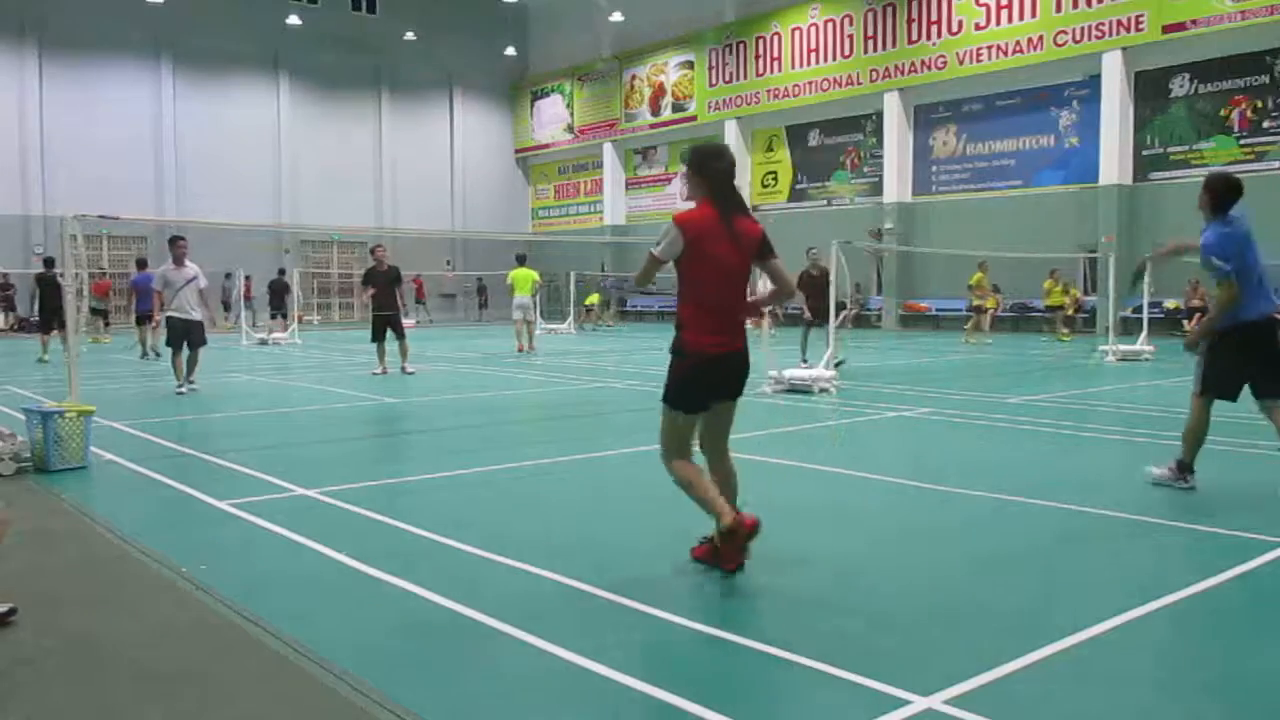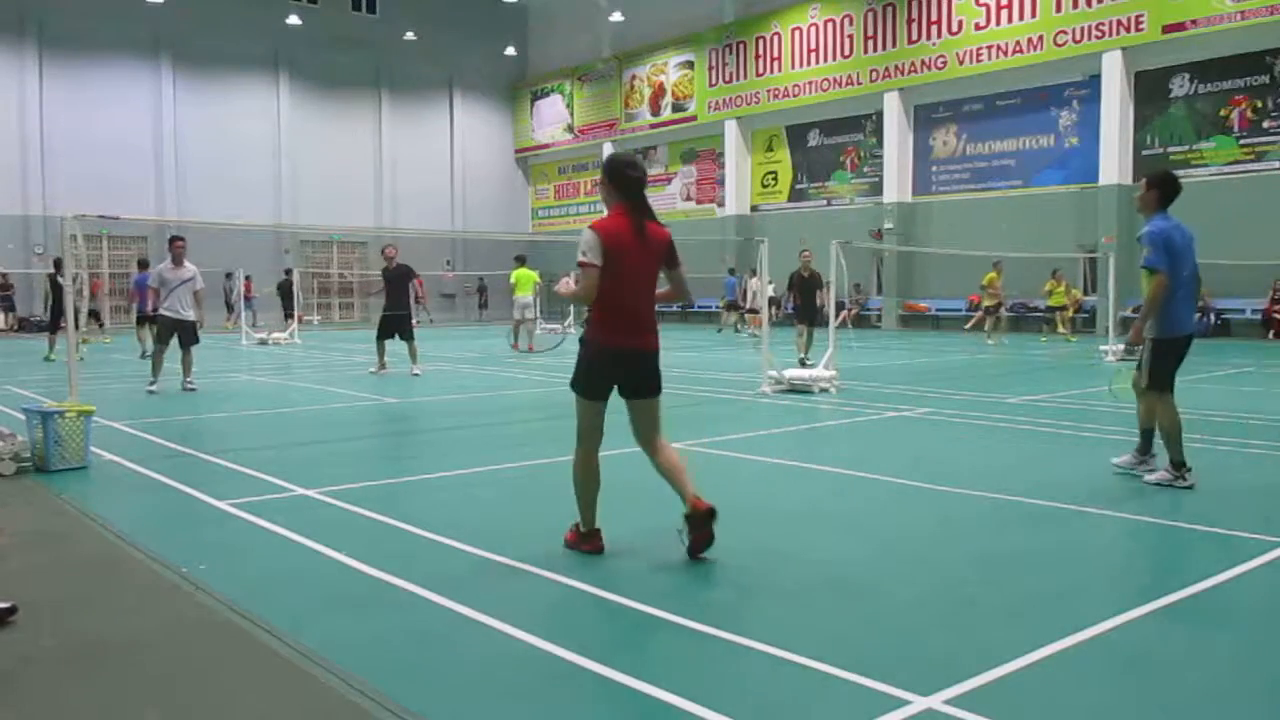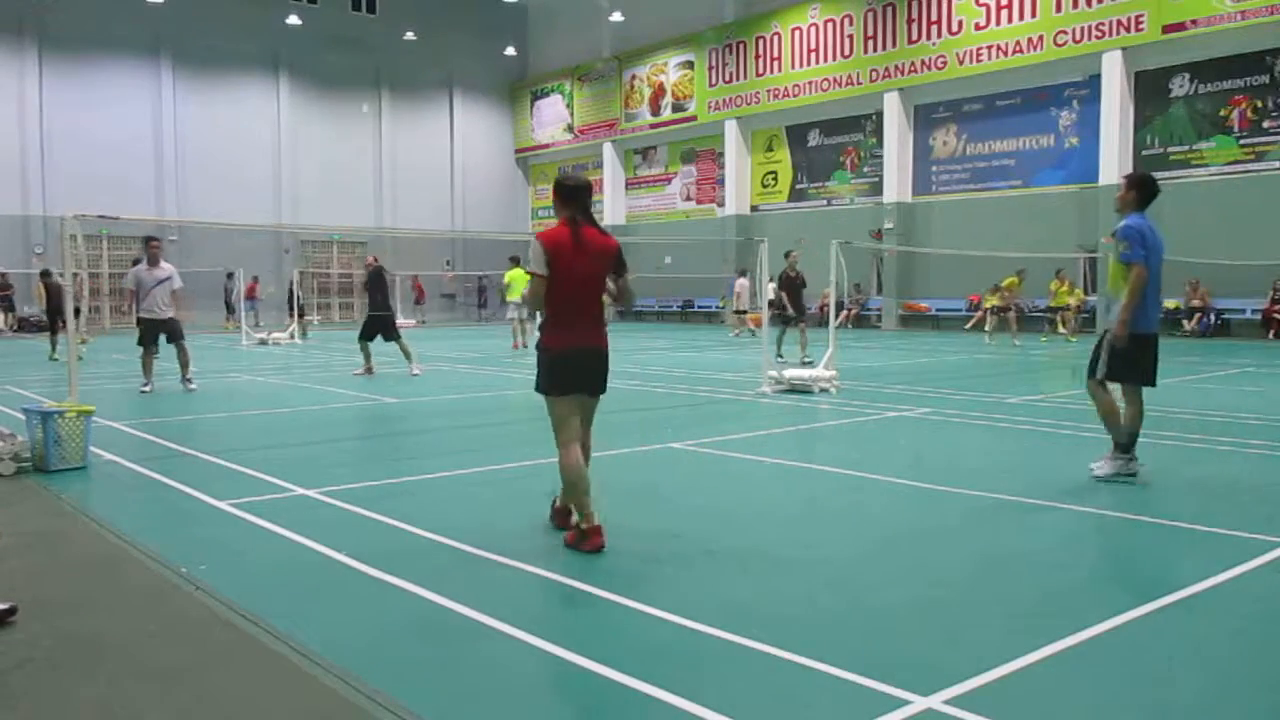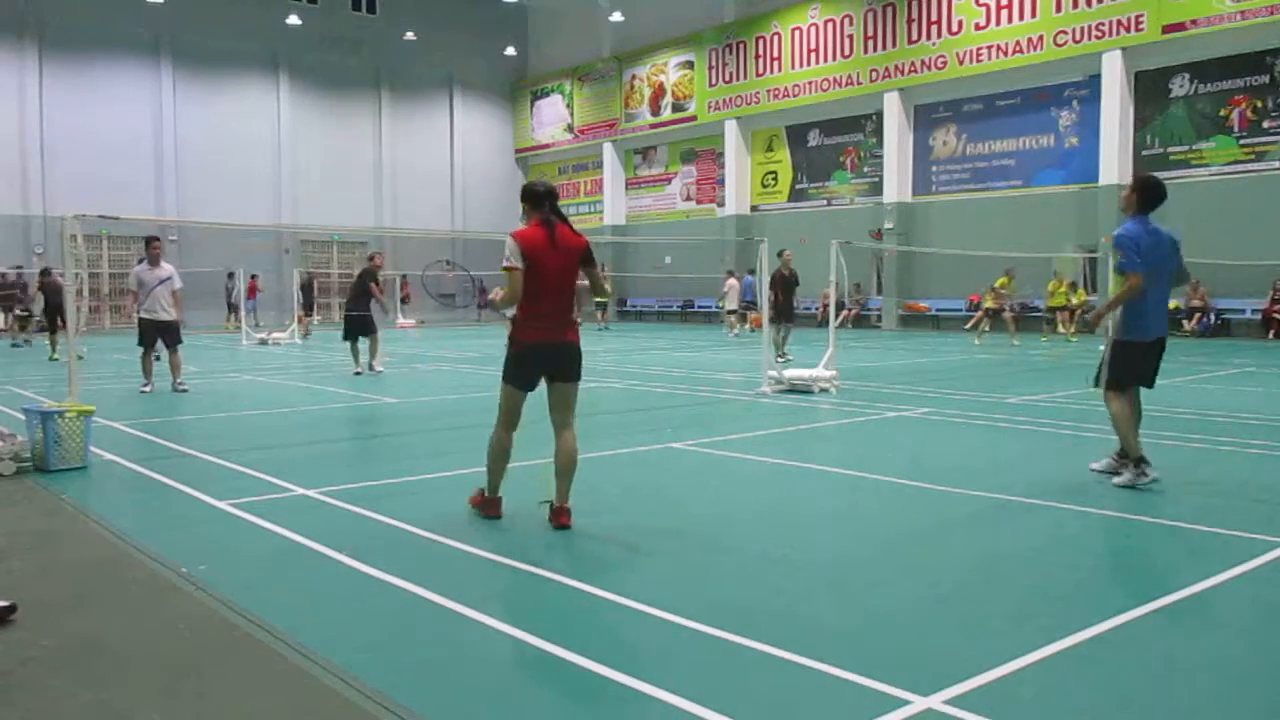
dt=0.5s
person 1, frame 1
left shoulder: (685, 224)
right shoulder: (750, 228)
left elbow: (642, 280)
right elbow: (787, 289)
left wrist: (640, 277)
left hip: (696, 353)
right hip: (734, 354)
left knee: (675, 455)
right knee: (717, 449)
left ankle: (732, 521)
right ankle: (726, 544)
person 1, frame 2
left shoulder: (599, 232)
right shoulder: (660, 234)
left elbow: (586, 294)
right elbow: (683, 294)
left wrist: (565, 290)
left hip: (602, 348)
right hip: (645, 348)
left knee: (588, 444)
right knee: (653, 439)
left ankle: (587, 531)
right ankle: (695, 506)
person 1, frame 3
left shoulder: (545, 241)
right shoulder: (608, 243)
left elbow: (536, 300)
right elbow: (627, 299)
left wrist: (526, 296)
left hip: (557, 349)
right hip: (595, 348)
left knee: (568, 439)
right knee: (581, 433)
left ankle: (588, 525)
right ankle: (567, 506)
person 1, frame 4
left shoulder: (520, 240)
right shoulder: (578, 241)
left elbow: (514, 296)
right elbow: (601, 290)
left wrist: (496, 299)
left hip: (527, 342)
right hip: (566, 343)
left knee: (506, 424)
right knee: (564, 426)
left ankle: (491, 497)
right ankle: (562, 507)
person 2, frame 1
left shoulder: (1212, 241)
right shoulder: (1237, 223)
left elbow: (1230, 292)
left wrist: (1200, 330)
right wrist: (1159, 254)
left hip: (1233, 328)
left knee: (1201, 401)
left ankle: (1182, 470)
person 2, frame 2
left shoulder: (1154, 232)
right shoulder: (1181, 231)
left elbow: (1161, 282)
right elbow: (1195, 279)
left wrist: (1138, 325)
left hip: (1164, 328)
right hip: (1182, 325)
left knee: (1159, 395)
right knee: (1143, 386)
left ankle: (1178, 470)
right ankle: (1144, 452)
person 2, frame 3
left shoulder: (1128, 228)
right shoulder: (1149, 229)
left elbow: (1139, 273)
left wrist: (1121, 319)
left hip: (1129, 325)
right hip: (1147, 324)
left knee: (1097, 384)
right knee: (1132, 390)
left ankle: (1121, 451)
right ankle: (1126, 456)
person 2, frame 4
left shoulder: (1126, 234)
right shoulder: (1164, 236)
left elbow: (1135, 282)
right elbow: (1182, 277)
left wrist: (1103, 310)
left hip: (1130, 330)
right hip: (1156, 329)
left knee: (1113, 394)
right knee: (1130, 391)
left ankle: (1138, 464)
right ankle: (1125, 458)
